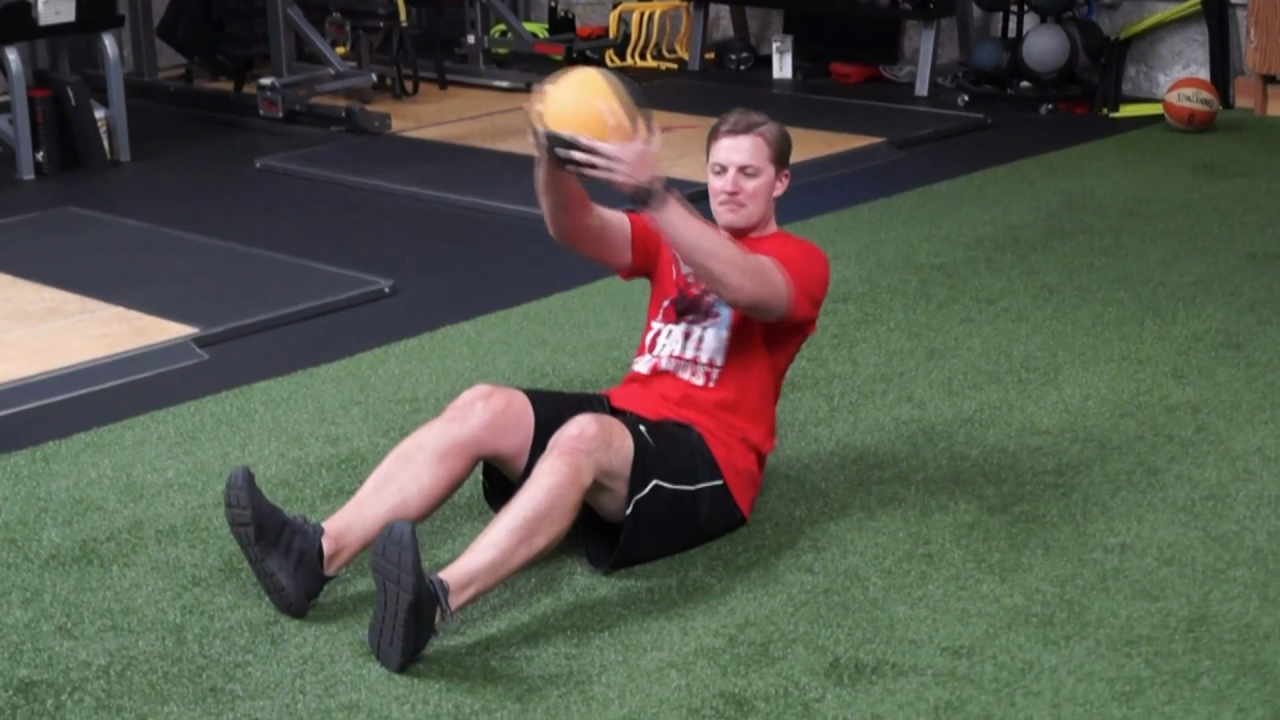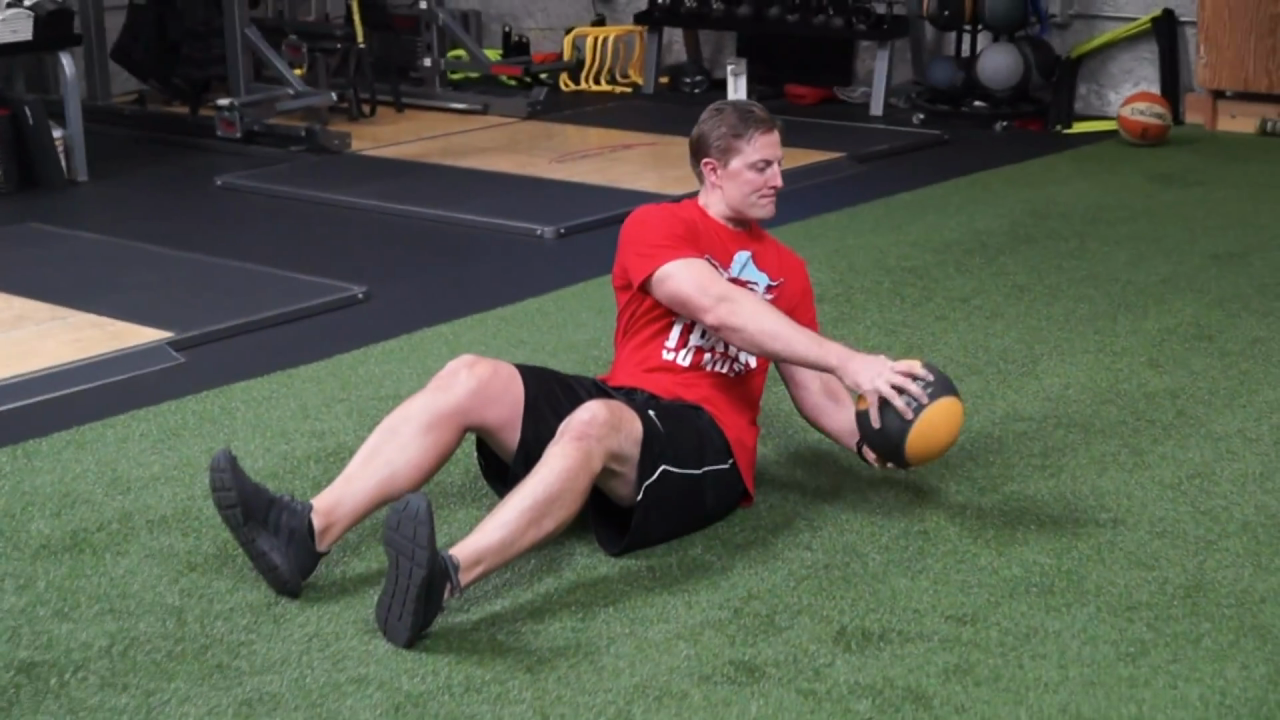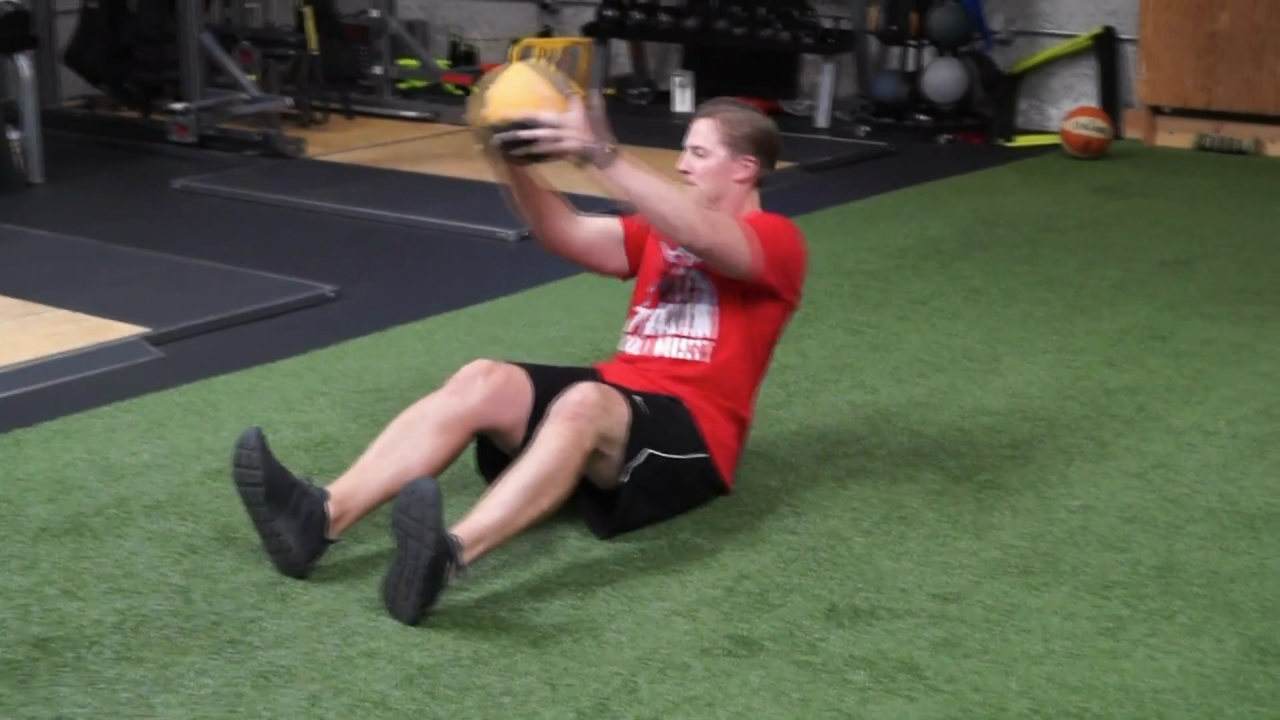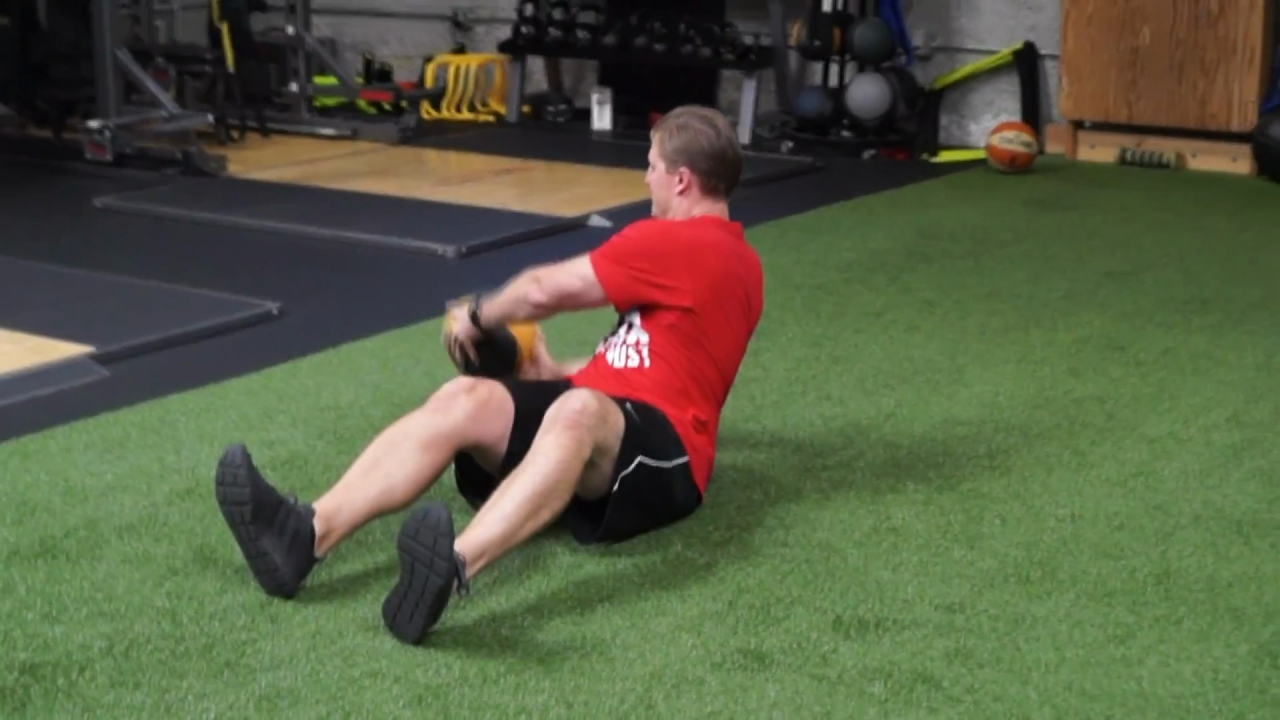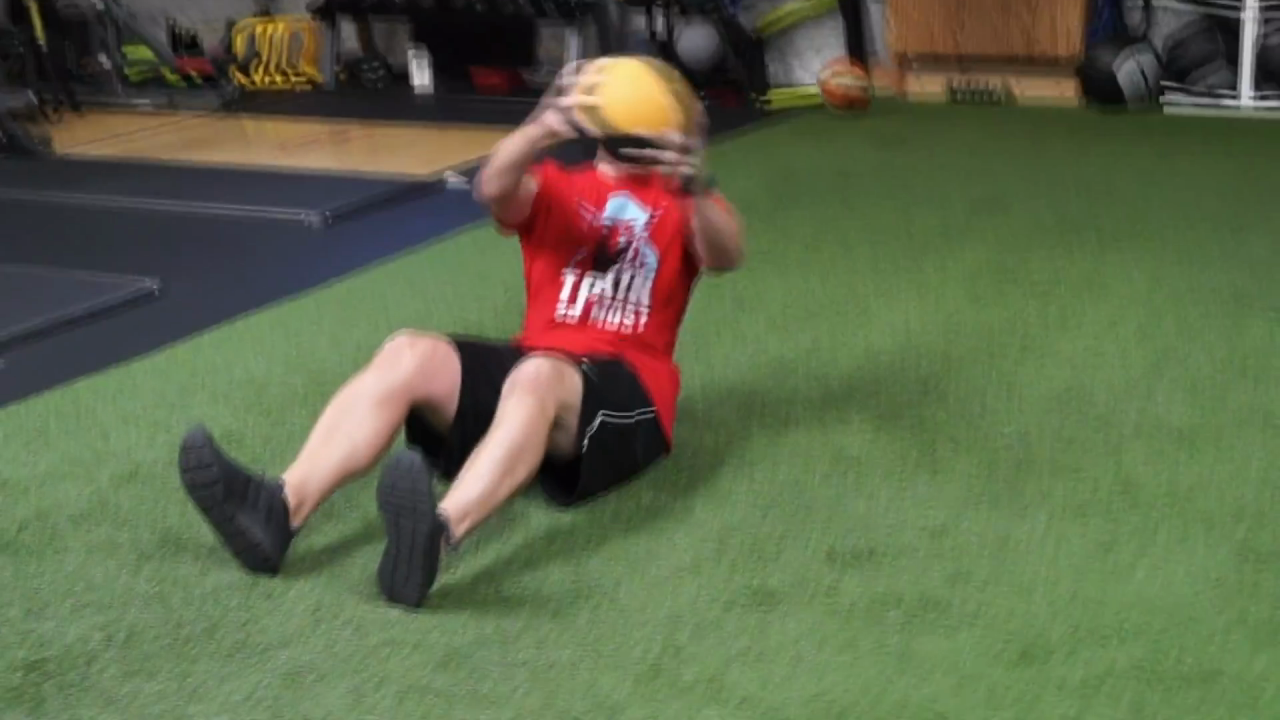
dt=1s
person 1, frame 1
left shoulder: (798, 261)
right shoulder: (668, 236)
left elbow: (746, 288)
right elbow: (571, 228)
left wrist: (652, 191)
right wrist: (553, 157)
left hip: (710, 460)
right hip: (629, 417)
left knee: (583, 438)
right knee: (483, 407)
left ankle: (434, 600)
right ankle: (318, 552)
person 1, frame 2
left shoulder: (786, 268)
right shoulder: (656, 226)
left elbow: (814, 392)
right elbow: (717, 310)
left wrist: (874, 432)
right wrist: (850, 360)
left hip: (709, 442)
right hip: (618, 402)
left knee: (594, 424)
right knee: (469, 377)
left ankle: (444, 579)
right ankle: (310, 530)
person 1, frame 3
left shoulder: (775, 242)
right shoulder: (664, 232)
left elbow: (695, 232)
right elbow: (570, 236)
left wrist: (604, 157)
right wrist: (515, 166)
left hip: (690, 433)
right hip: (617, 392)
left knee: (584, 404)
right knee: (482, 380)
left ankle: (449, 555)
right ankle: (323, 514)
person 1, frame 4
left shoulder: (679, 243)
right shoulder: (722, 255)
left elbow: (544, 289)
left wrist: (476, 318)
right wrist: (555, 369)
left hip: (662, 443)
left knee: (578, 410)
right knee: (463, 397)
left ankle: (452, 569)
right ankle: (308, 533)
person 1, frame 5
left shoulder: (680, 205)
right shoulder: (551, 185)
left elbow: (724, 256)
right elbow: (491, 188)
left wrist: (697, 184)
right wrist: (543, 128)
left hip: (623, 386)
right hip: (532, 363)
left knee: (536, 377)
right knee: (410, 352)
left ankle: (436, 534)
right ankle: (281, 508)
